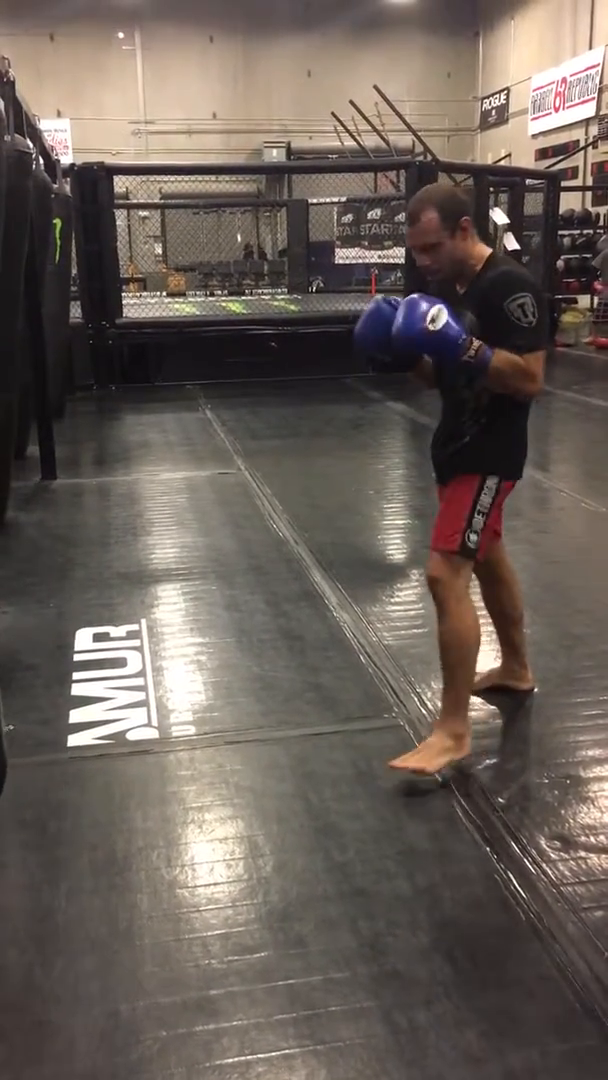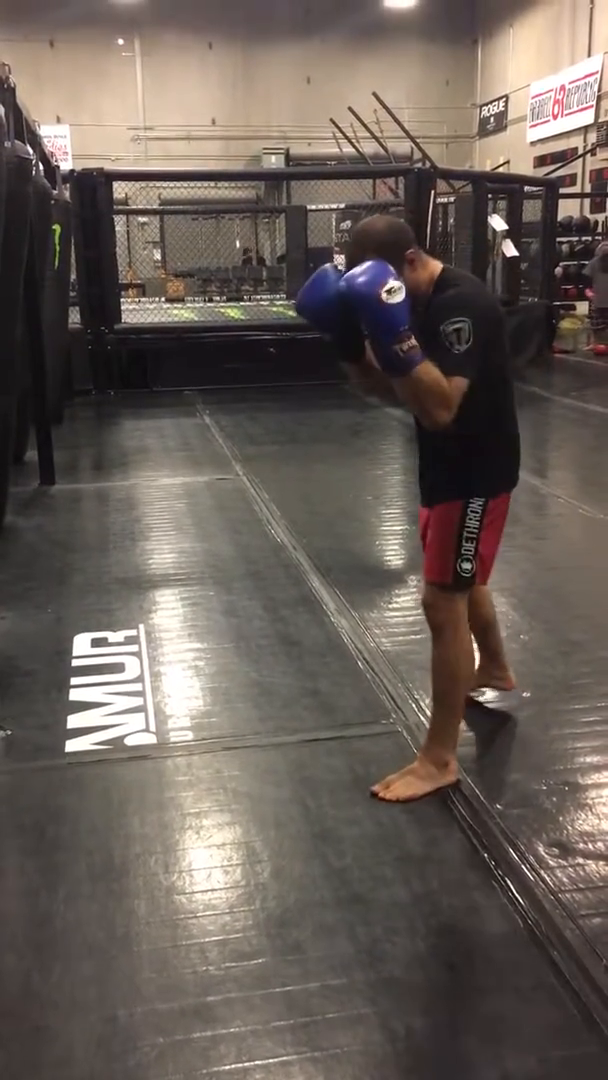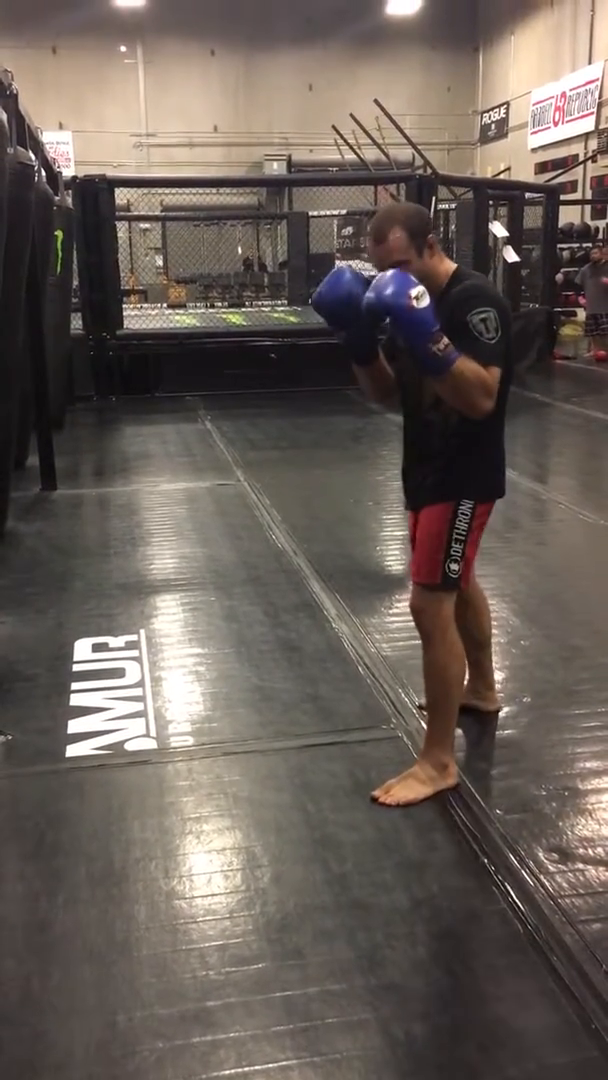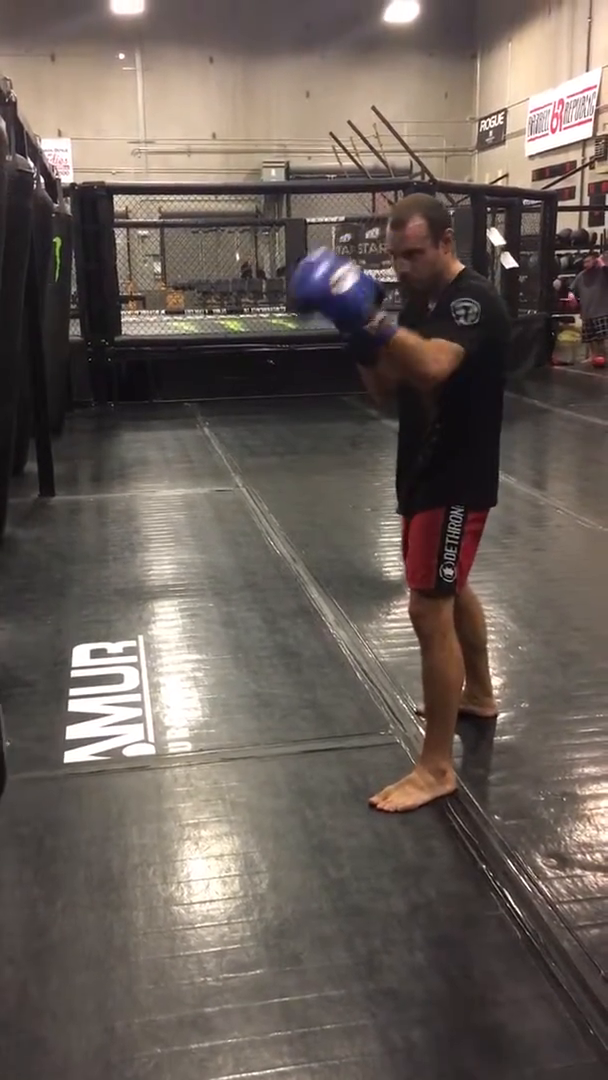
dt=0.5s
person 1, frame 1
left shoulder: (509, 287)
right shoulder: (443, 286)
left elbow: (530, 379)
left wrist: (462, 345)
right wrist: (403, 348)
left hip: (488, 453)
right hip: (458, 444)
left knee: (446, 575)
right knee: (487, 557)
left ankle: (452, 731)
right ankle: (515, 667)
person 1, frame 2
left shoulder: (460, 305)
right shoulder: (414, 299)
left elbow: (438, 407)
right elbow: (382, 380)
left wrist: (395, 333)
right wrist: (347, 333)
left hip: (476, 471)
right hip: (451, 464)
left knee: (443, 603)
right knee: (461, 578)
left ankle: (439, 758)
right ankle: (494, 668)
person 1, frame 3
left shoulder: (474, 302)
right shoulder: (405, 297)
left elbow: (482, 399)
right elbow: (385, 392)
left wrist: (426, 335)
right wrist: (359, 335)
left hip: (463, 477)
right hip: (431, 469)
left knee: (430, 604)
right knee: (459, 583)
left ankle: (438, 762)
right ankle: (482, 688)
person 1, frame 4
left shoulder: (474, 301)
right shoulder: (421, 301)
left elbow: (430, 366)
right elbow: (388, 387)
left wrist: (367, 317)
right wrist: (361, 333)
left hip: (456, 481)
right hip: (429, 472)
left knee: (429, 610)
right knee: (452, 589)
left ankle: (436, 768)
right ankle: (478, 693)
